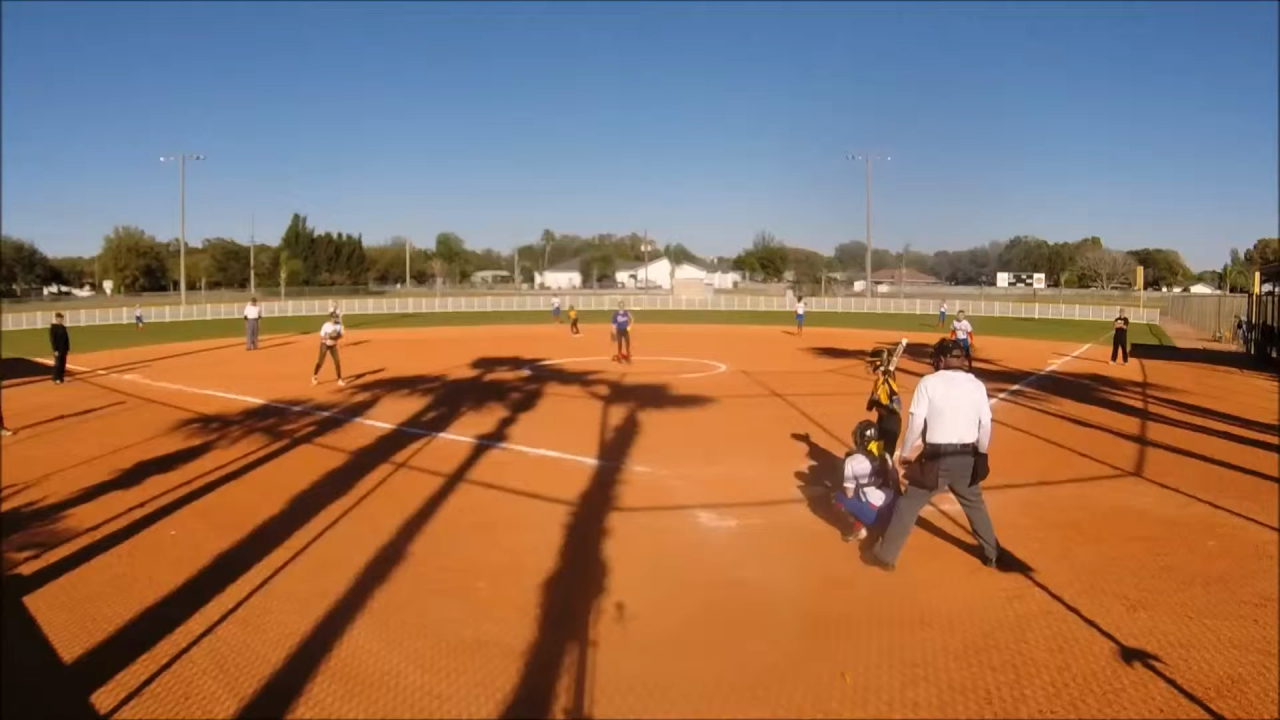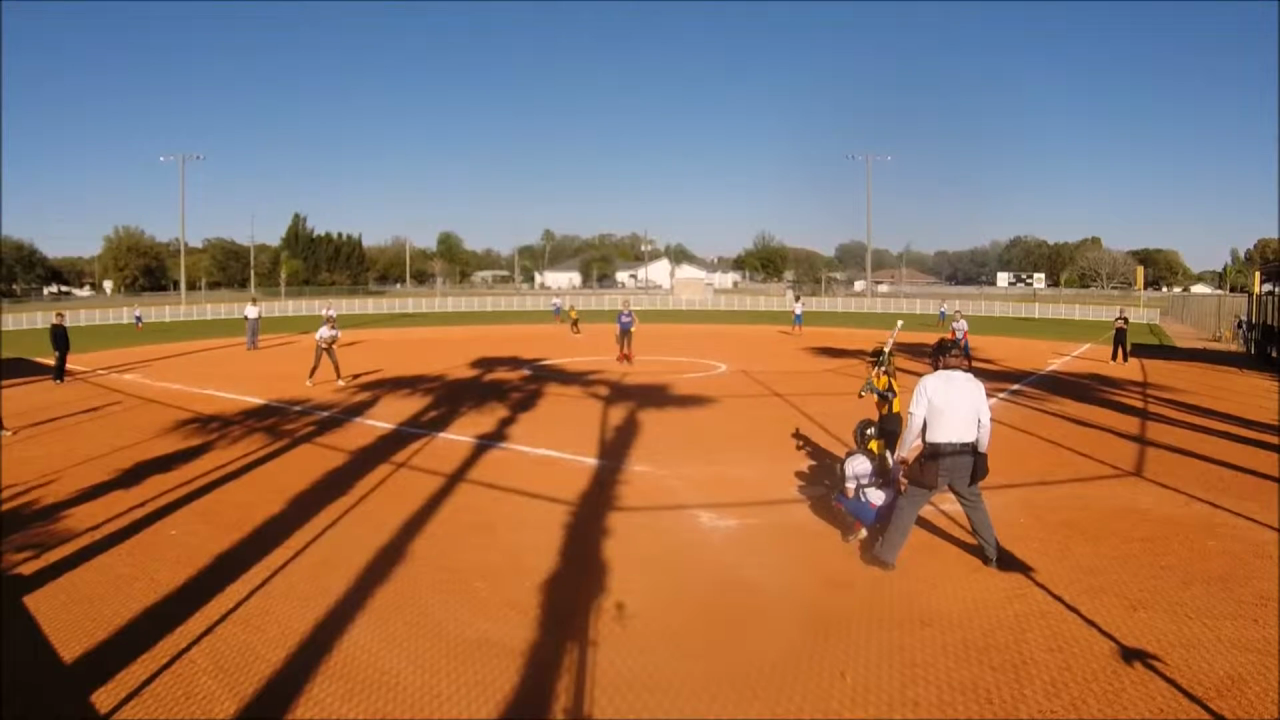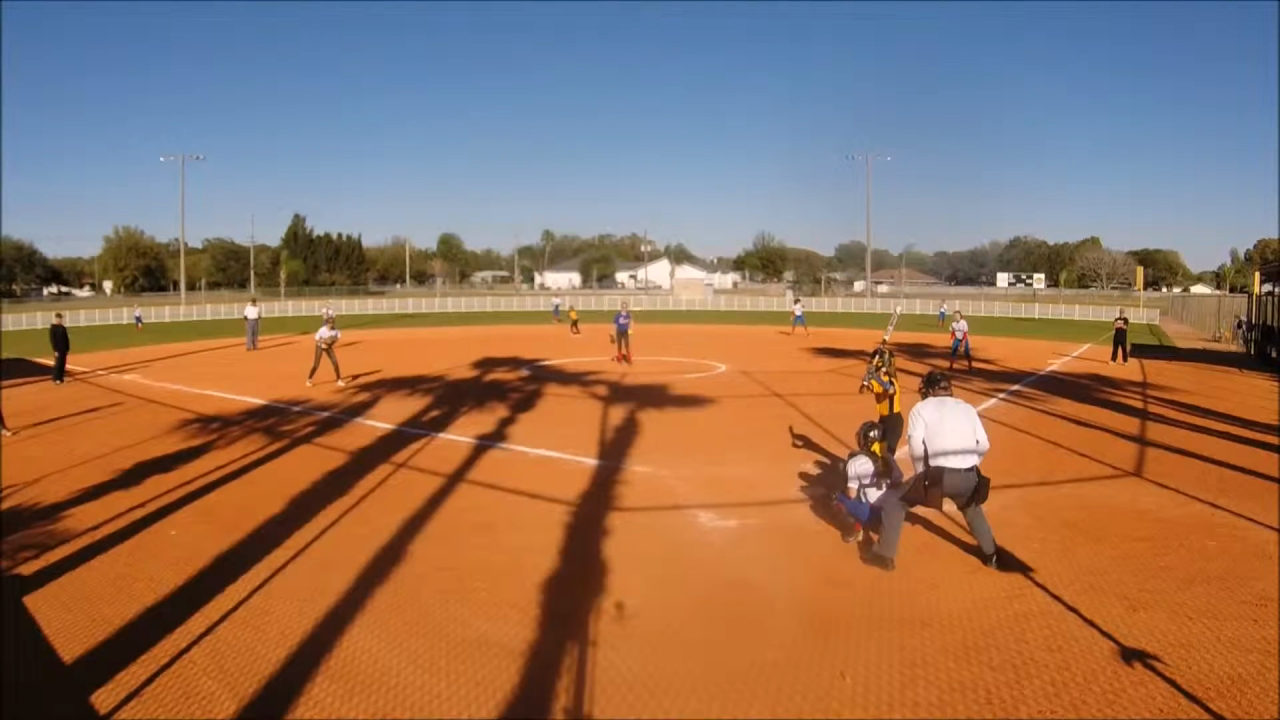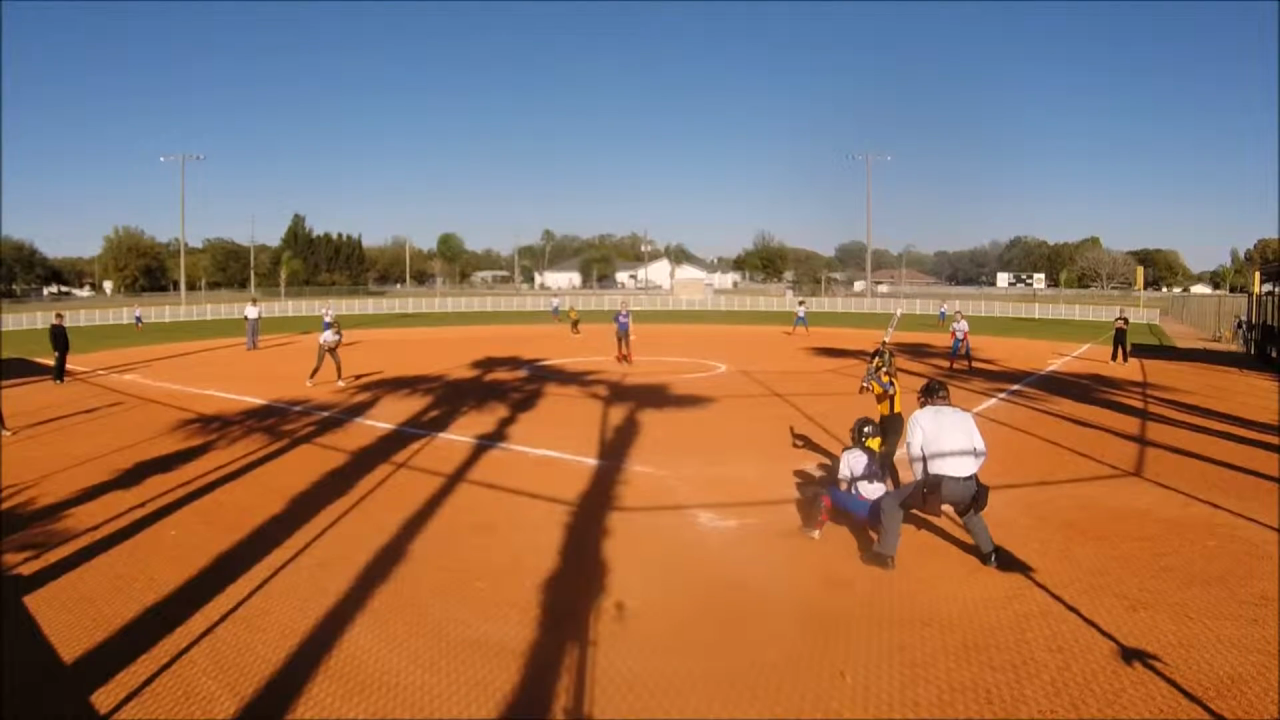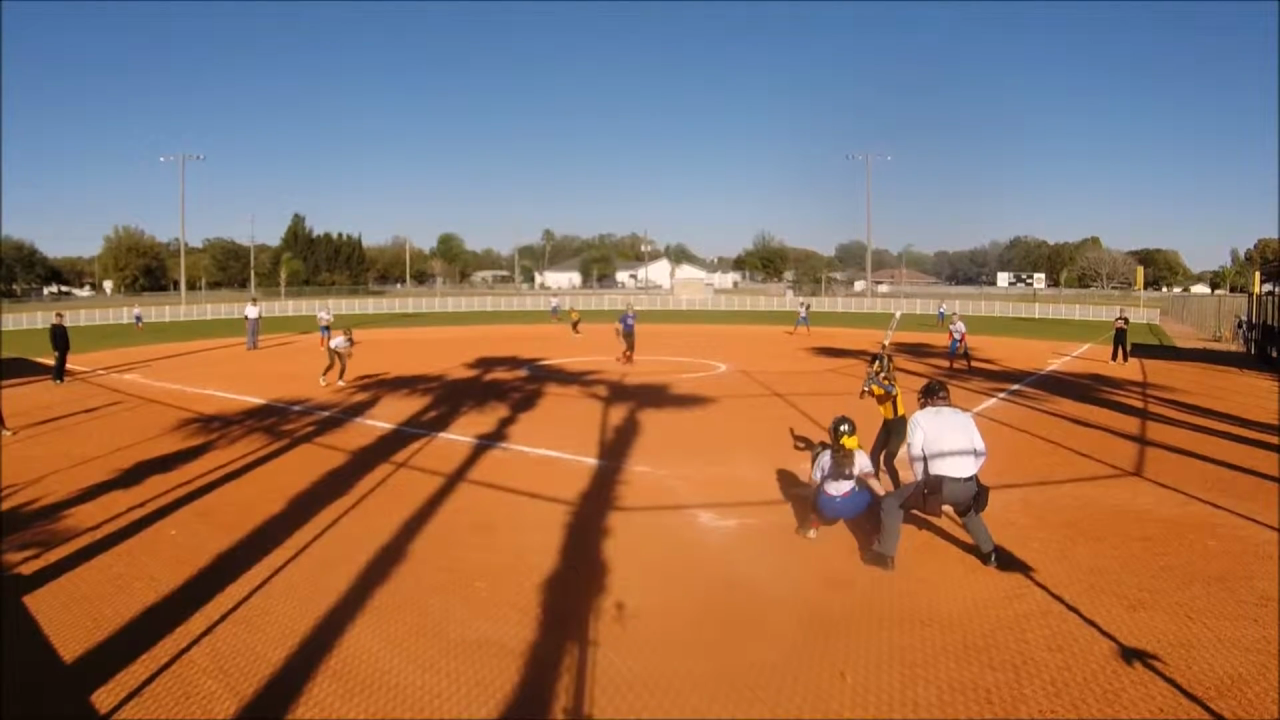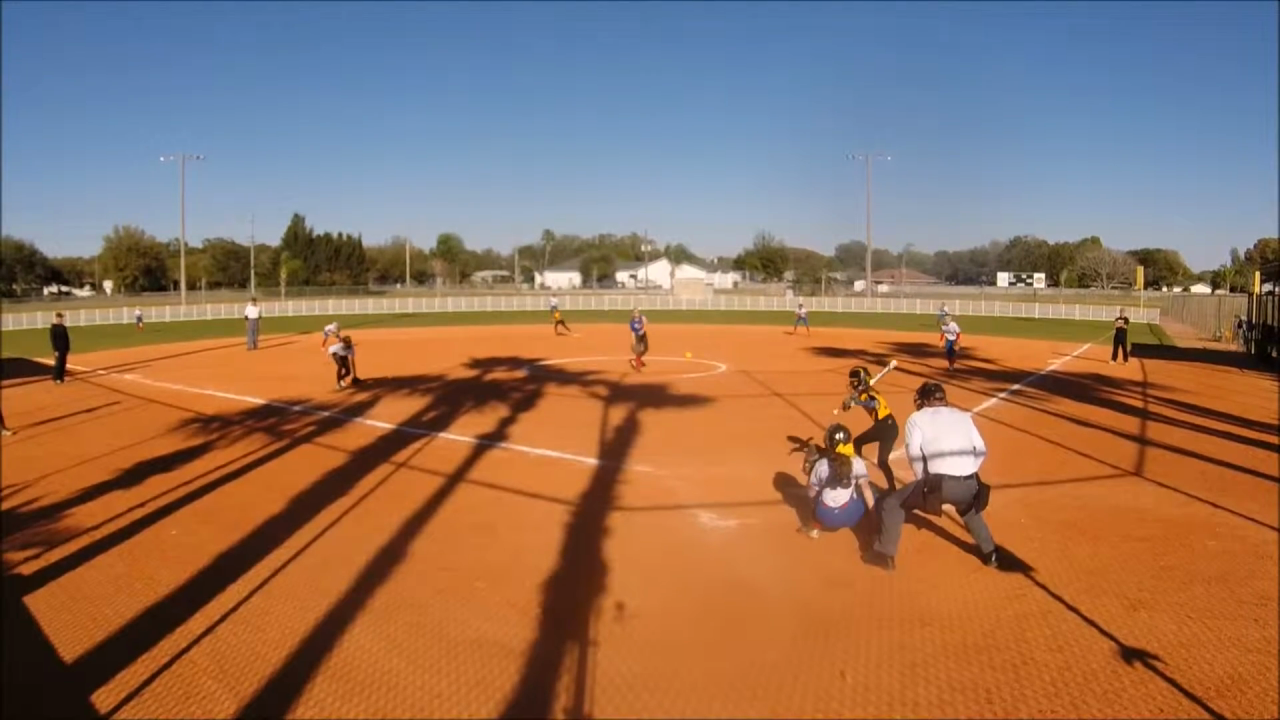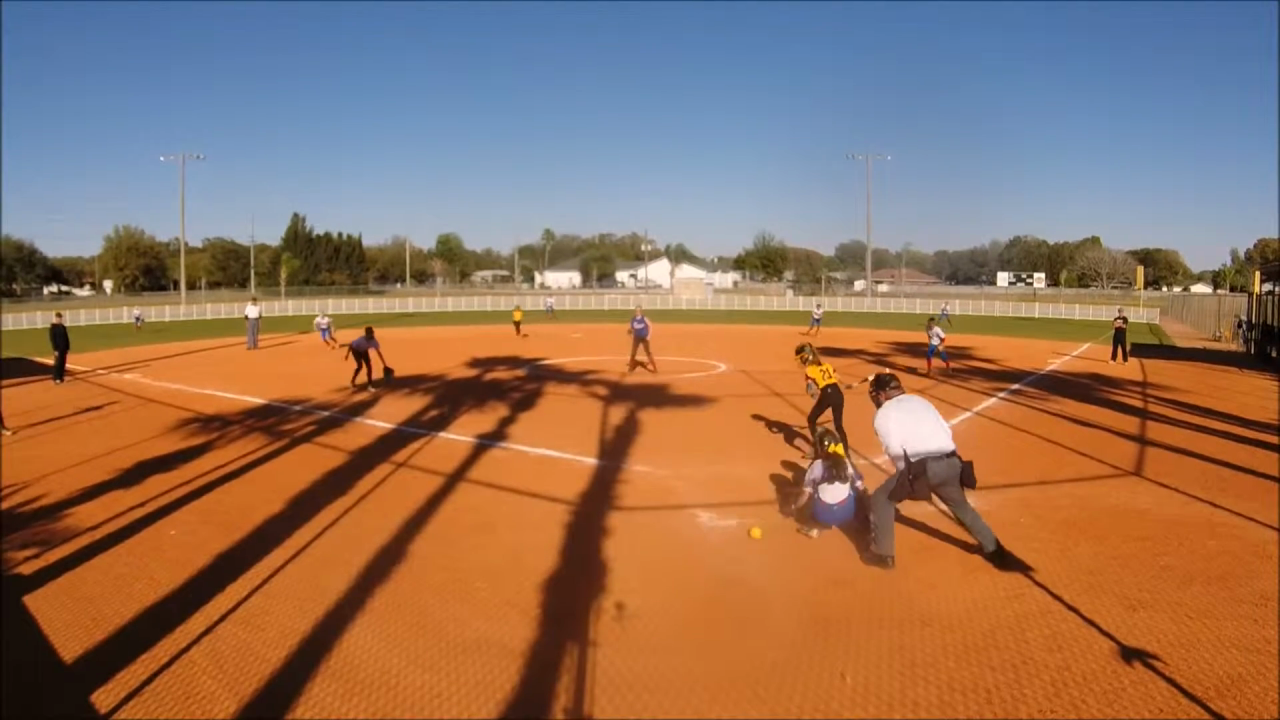
dt=0.7s
person 1, frame 1
left shoulder: (929, 382)
right shoulder: (977, 385)
left elbow: (916, 422)
right elbow: (986, 425)
left wrist: (904, 452)
right wrist: (980, 455)
left hip: (936, 456)
right hip: (966, 457)
left knee: (908, 505)
right knee: (975, 504)
left ankle: (885, 556)
right ankle: (993, 554)
person 1, frame 2
left shoulder: (928, 382)
right shoulder: (976, 385)
left elbow: (915, 422)
right elbow: (985, 424)
left wrist: (901, 452)
right wrist: (980, 455)
left hip: (936, 455)
right hip: (966, 456)
left knee: (907, 504)
right knee: (974, 504)
left ankle: (884, 555)
right ankle: (993, 554)
person 1, frame 3
left shoulder: (922, 408)
right shoulder: (968, 408)
left elbow: (916, 445)
right elbow: (984, 445)
left wrist: (922, 476)
left hip: (940, 476)
right hip: (969, 478)
left knee: (892, 501)
right knee: (971, 506)
left ankle: (884, 555)
right ankle: (991, 555)
person 1, frame 4
left shoulder: (920, 416)
right shoulder: (965, 416)
left elbow: (914, 452)
right elbow: (981, 451)
left wrist: (922, 481)
left hip: (939, 484)
right hip: (968, 486)
left knee: (890, 501)
right knee: (968, 509)
left ankle: (884, 555)
right ankle: (989, 554)
person 1, frame 5
left shoulder: (920, 417)
right shoulder: (965, 417)
left elbow: (915, 453)
right elbow: (981, 452)
left wrist: (923, 482)
left hip: (939, 484)
right hip: (969, 486)
left knee: (891, 503)
right knee: (967, 510)
left ankle: (884, 555)
right ankle: (990, 554)
person 1, frame 6
left shoulder: (917, 418)
right shoulder: (963, 416)
left elbow: (913, 453)
right elbow: (981, 450)
left wrist: (924, 481)
left hip: (939, 483)
right hip: (968, 484)
left knee: (891, 503)
right knee: (969, 508)
left ankle: (884, 554)
right ankle: (990, 553)
person 1, frame 7
left shoulder: (883, 415)
right shoulder: (920, 401)
left elbow: (896, 452)
right elbow: (947, 432)
left wrist: (908, 476)
left hip: (923, 467)
right hip: (951, 462)
left knee: (881, 500)
right knee: (961, 506)
left ankle: (882, 555)
right ankle: (992, 549)
